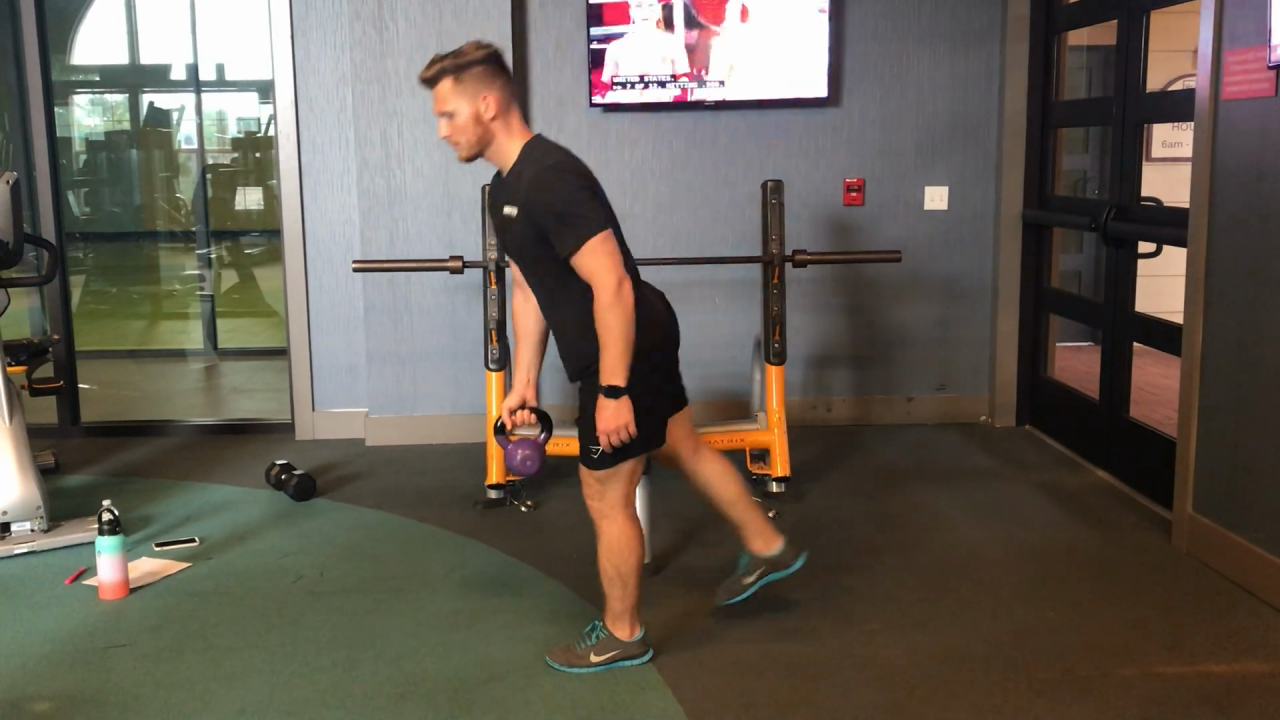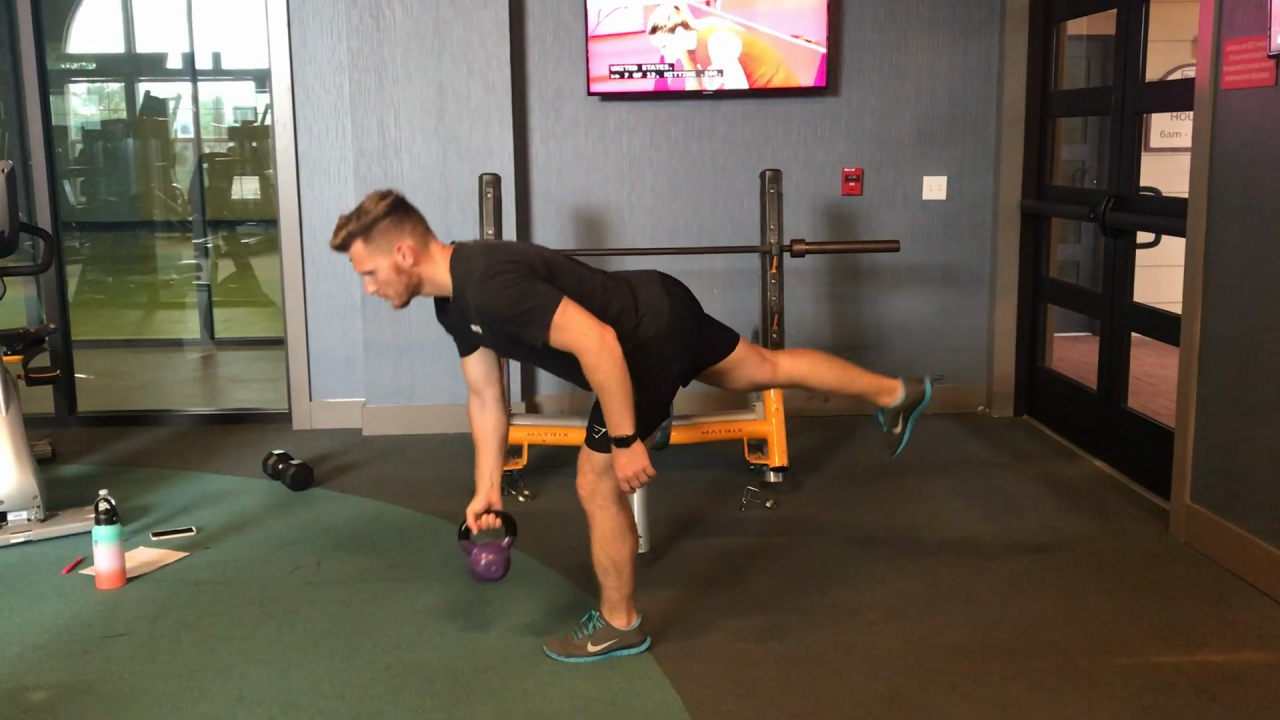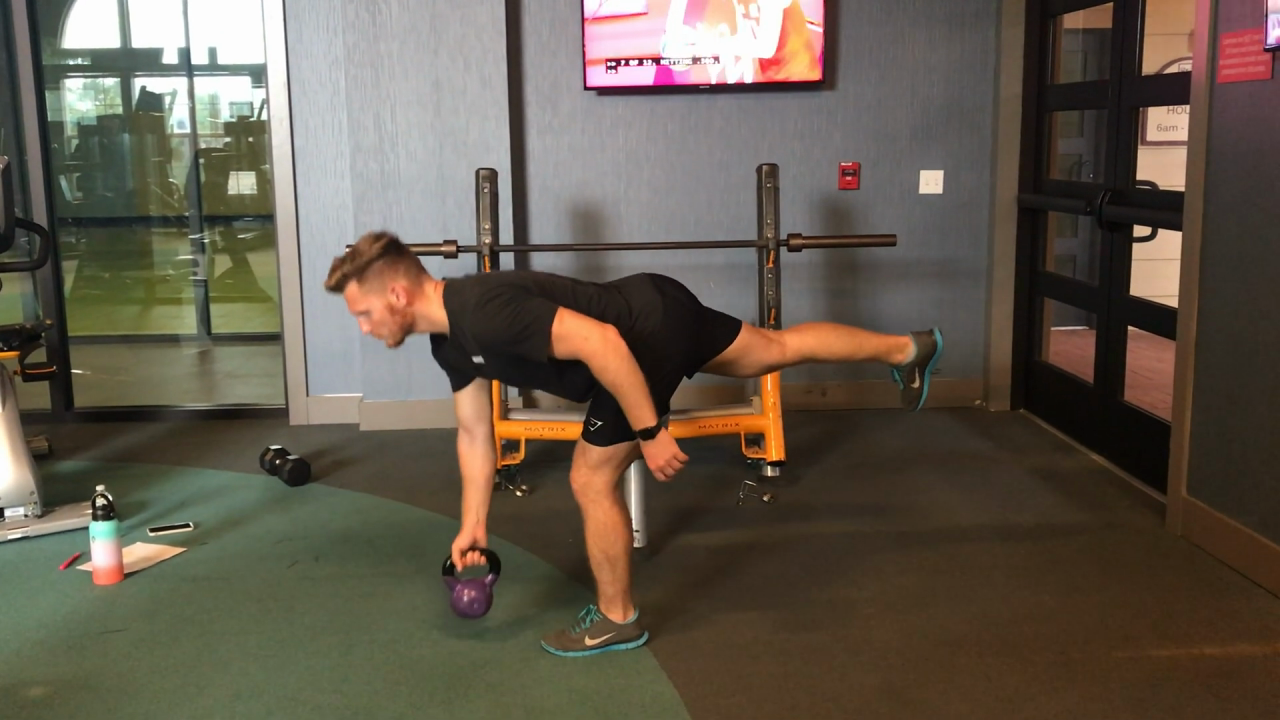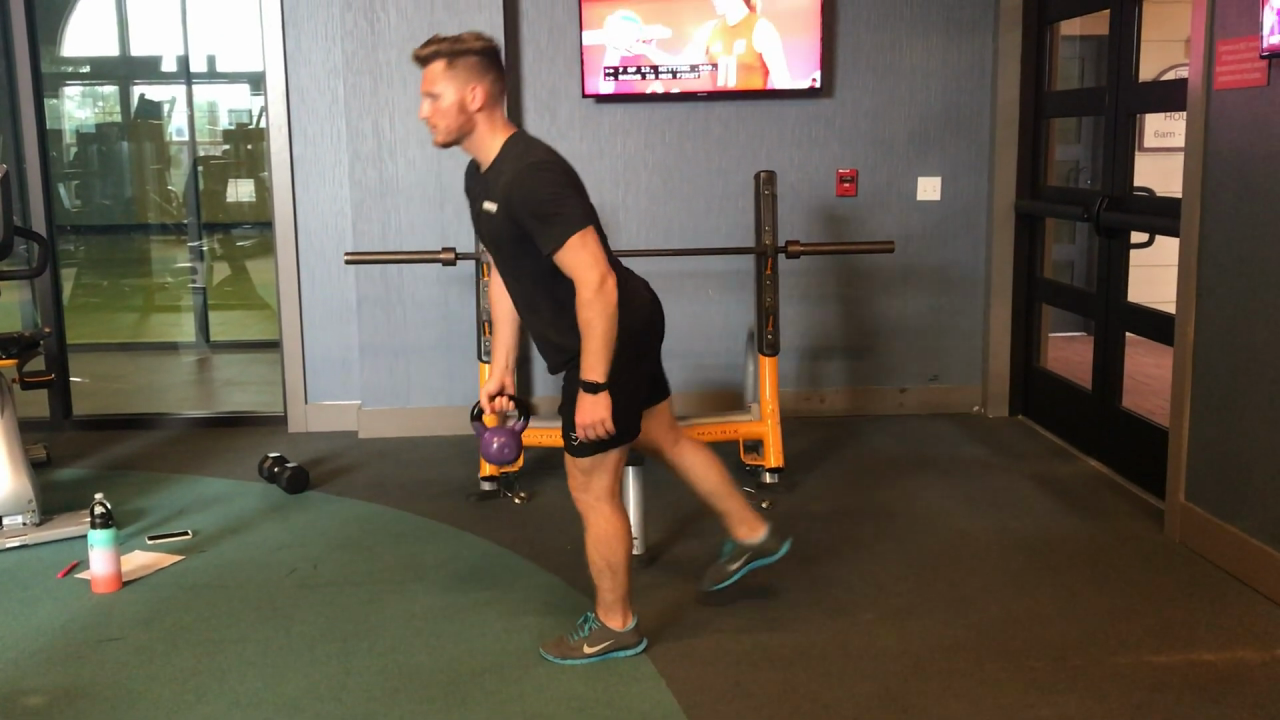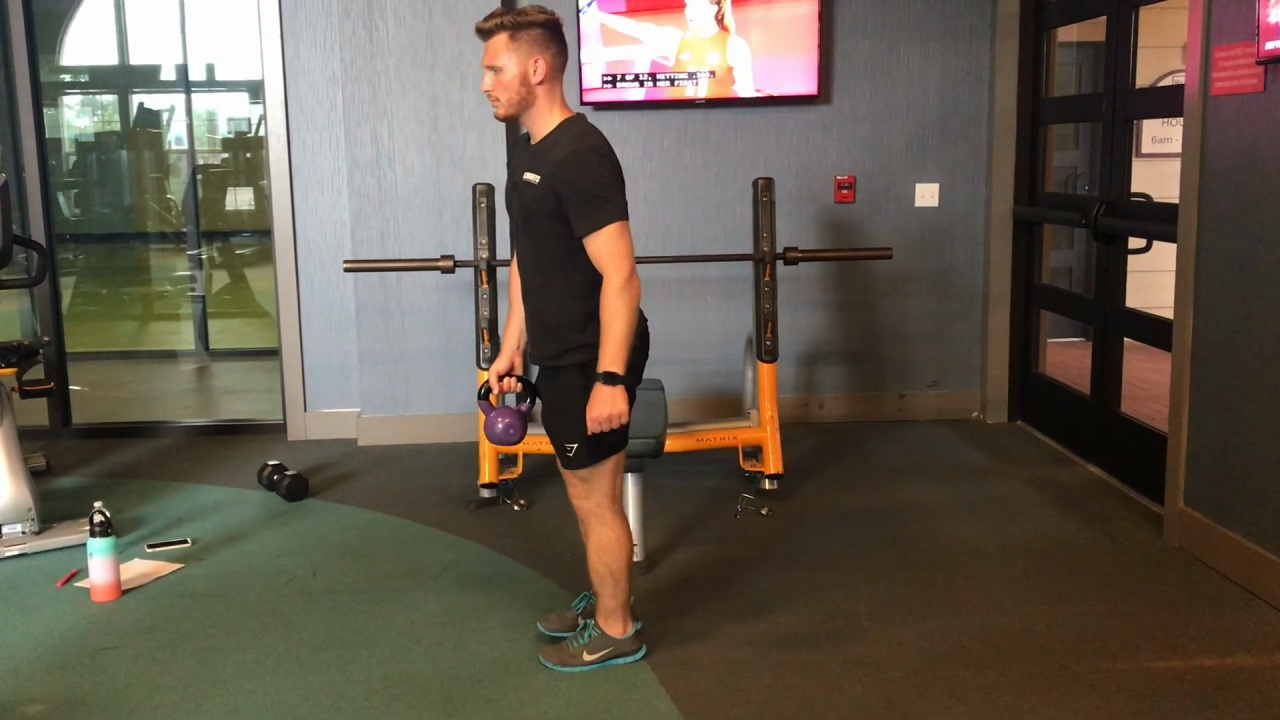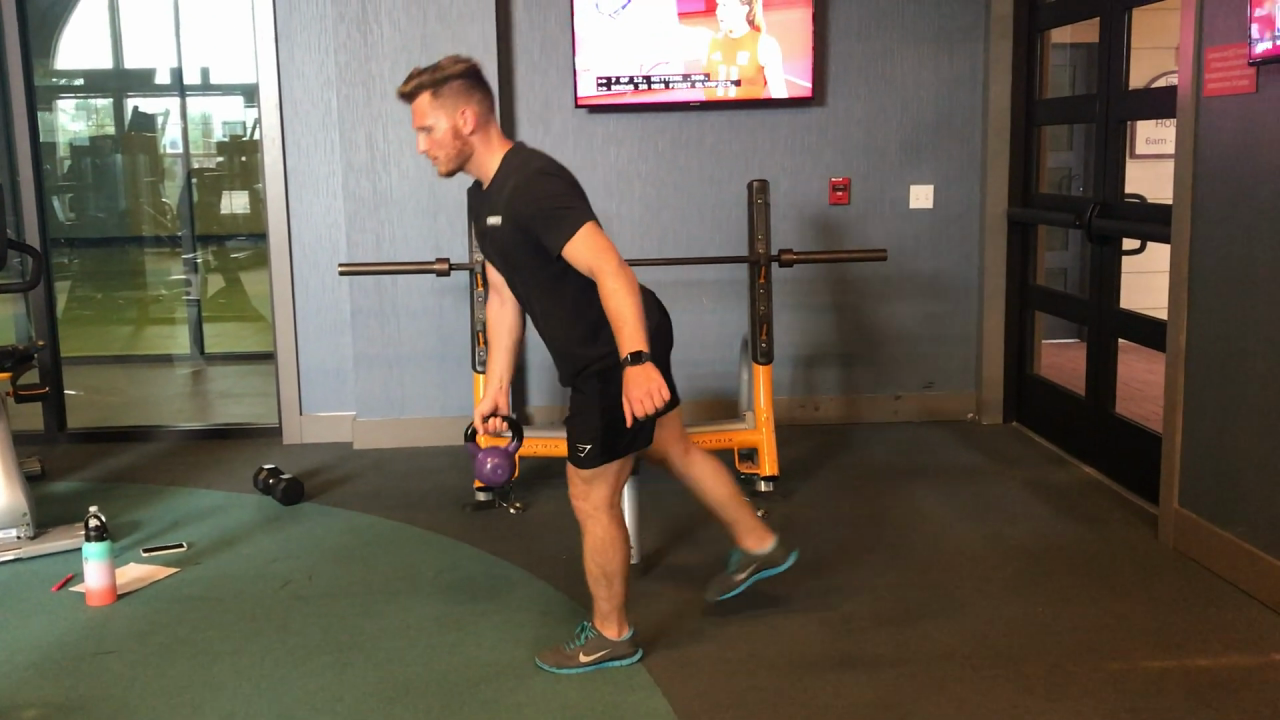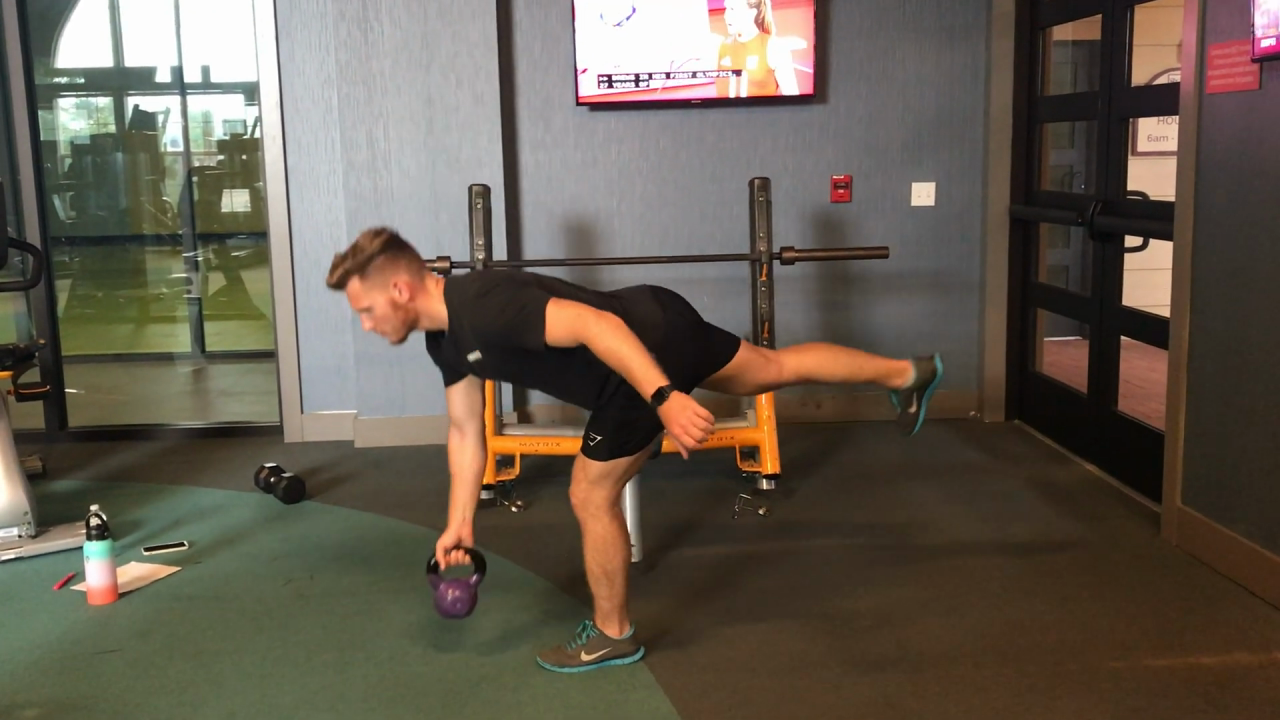
dt=0.7s
person 1, frame 1
left shoulder: (547, 179)
right shoulder: (503, 187)
left elbow: (614, 286)
right elbow: (528, 291)
left wrist: (612, 393)
right wrist: (523, 385)
left hip: (626, 348)
right hip: (638, 340)
left knee: (606, 494)
right knee: (683, 448)
left ankle: (620, 637)
right ankle: (767, 547)
person 1, frame 2
left shoulder: (491, 284)
right shoulder: (455, 301)
left elbow: (598, 344)
right elbow: (485, 397)
left wrist: (623, 442)
right wrist: (487, 489)
left hip: (650, 337)
right hip: (659, 311)
left knee: (598, 484)
right knee: (764, 369)
left ankle: (618, 625)
right ankle: (892, 393)
person 1, frame 3
left shoulder: (485, 313)
right shoulder: (450, 337)
left elbow: (602, 344)
right elbow: (474, 435)
left wrist: (649, 432)
right wrist: (472, 527)
left hip: (649, 330)
right hip: (656, 312)
left knee: (591, 481)
right knee: (772, 350)
left ankle: (616, 620)
right ankle: (906, 352)
person 1, frame 4
left shoulder: (530, 175)
right shoulder: (481, 174)
left elbow: (597, 283)
right elbow: (505, 278)
left wrist: (592, 387)
right wrist: (501, 370)
left hip: (613, 335)
right hip: (625, 328)
left knee: (591, 488)
right knee: (665, 440)
left ankle: (614, 627)
right ankle: (752, 535)
person 1, frame 5
left shoulder: (581, 157)
right shoulder: (529, 152)
left elbow: (620, 276)
left wrist: (611, 378)
right wrist: (511, 348)
left hip: (590, 360)
right hip: (562, 354)
left knee: (592, 497)
right knee: (589, 488)
left ankle: (614, 633)
right ankle: (607, 601)
person 1, frame 6
left shoulder: (531, 185)
right shoulder: (484, 196)
left elbow: (612, 273)
right elbow: (503, 296)
left wrist: (636, 362)
right wrist: (496, 389)
left hip: (617, 358)
right hip: (614, 350)
left knee: (592, 497)
right knee: (674, 448)
left ankle: (610, 636)
right ankle: (759, 544)
person 1, frame 7
left shoulder: (483, 310)
right shoulder: (446, 339)
left elbow: (598, 325)
right elbow: (466, 432)
left wrist: (664, 398)
right wrist: (458, 526)
left hip: (648, 342)
right hip: (659, 328)
left knee: (591, 494)
right knee: (774, 367)
left ankle: (611, 635)
right ankle: (905, 374)
